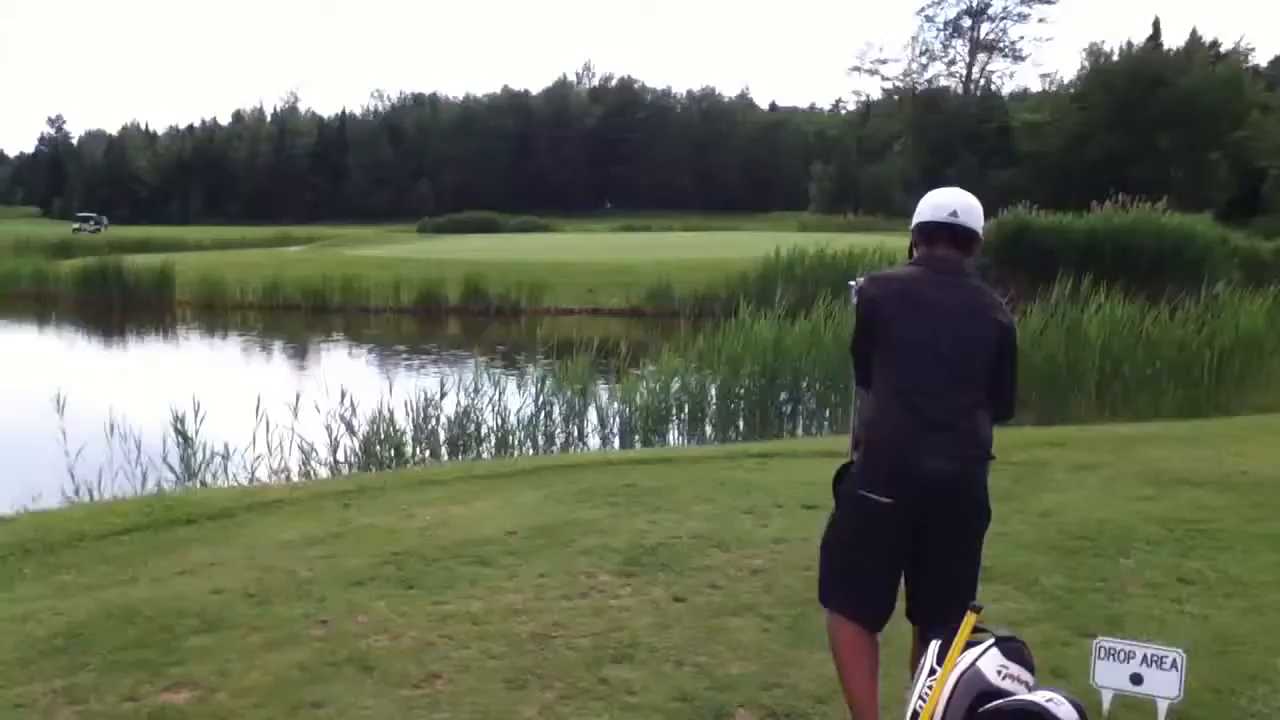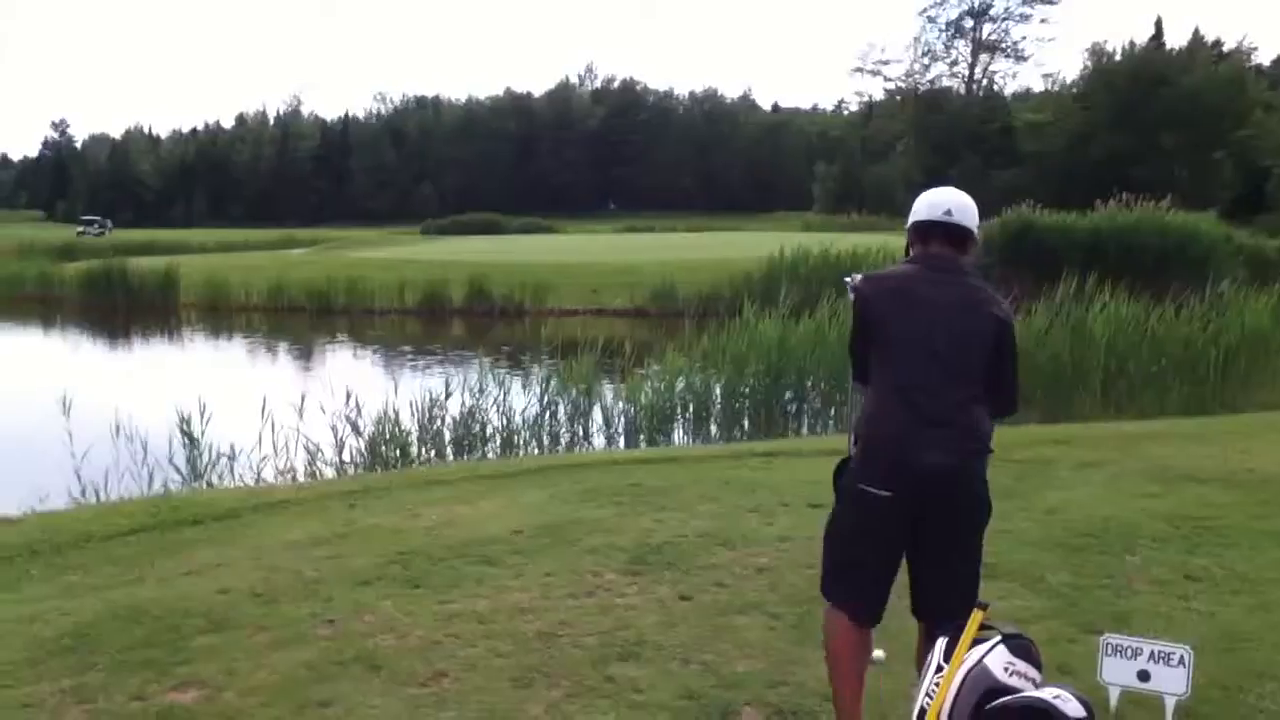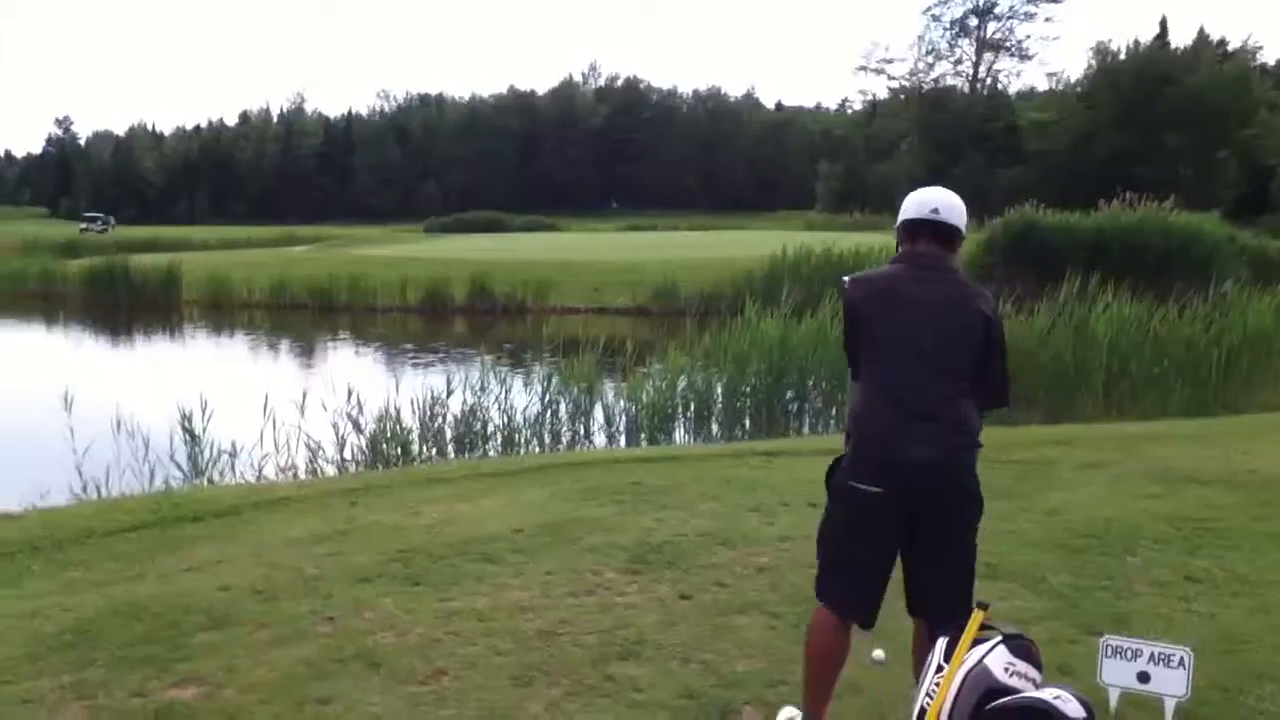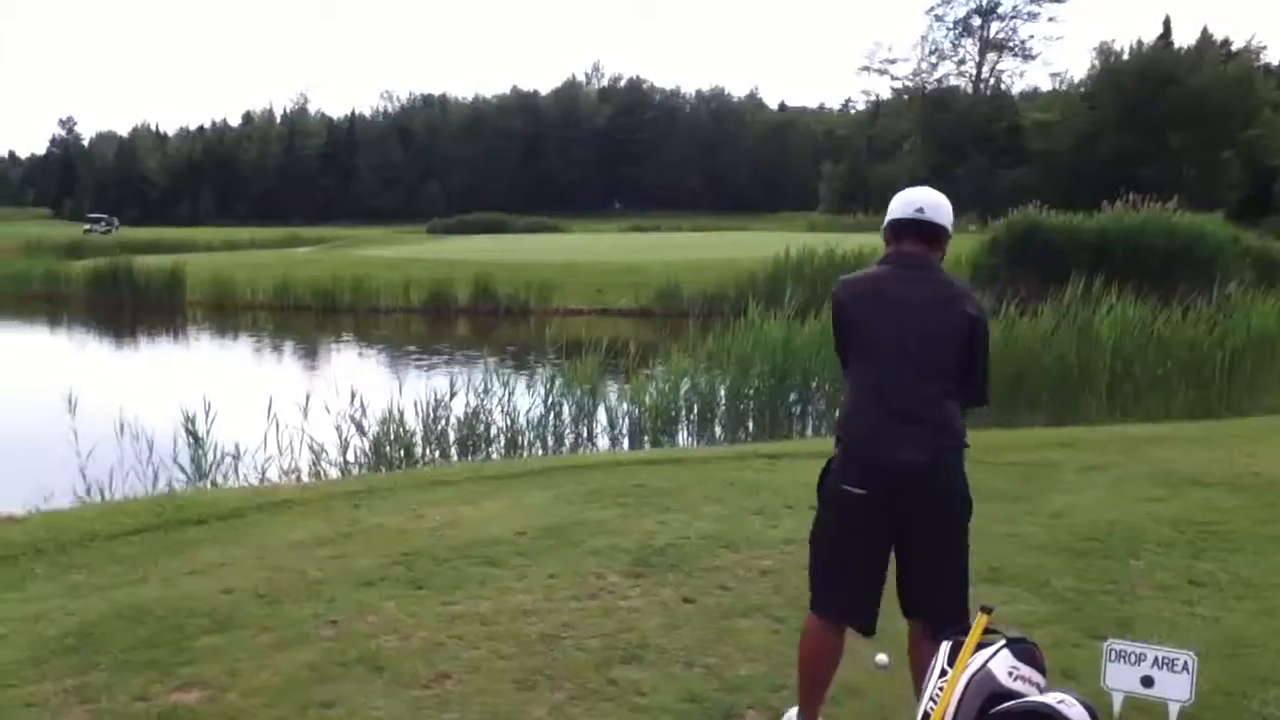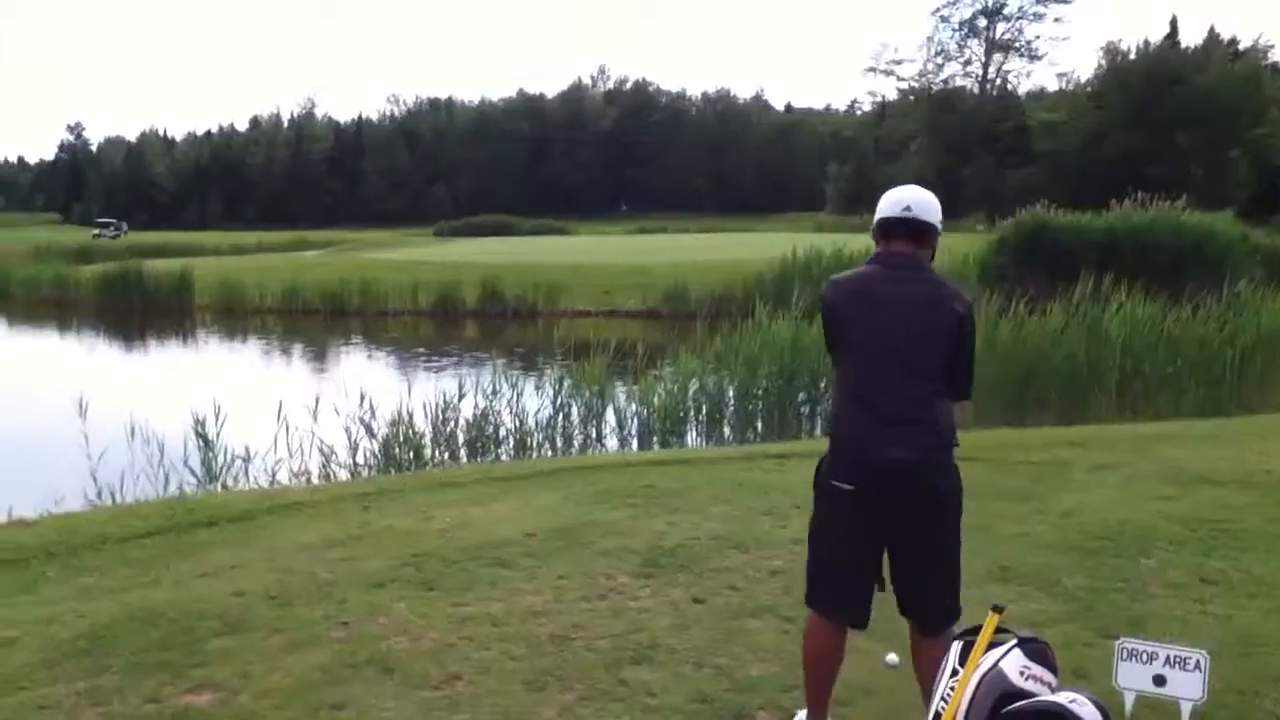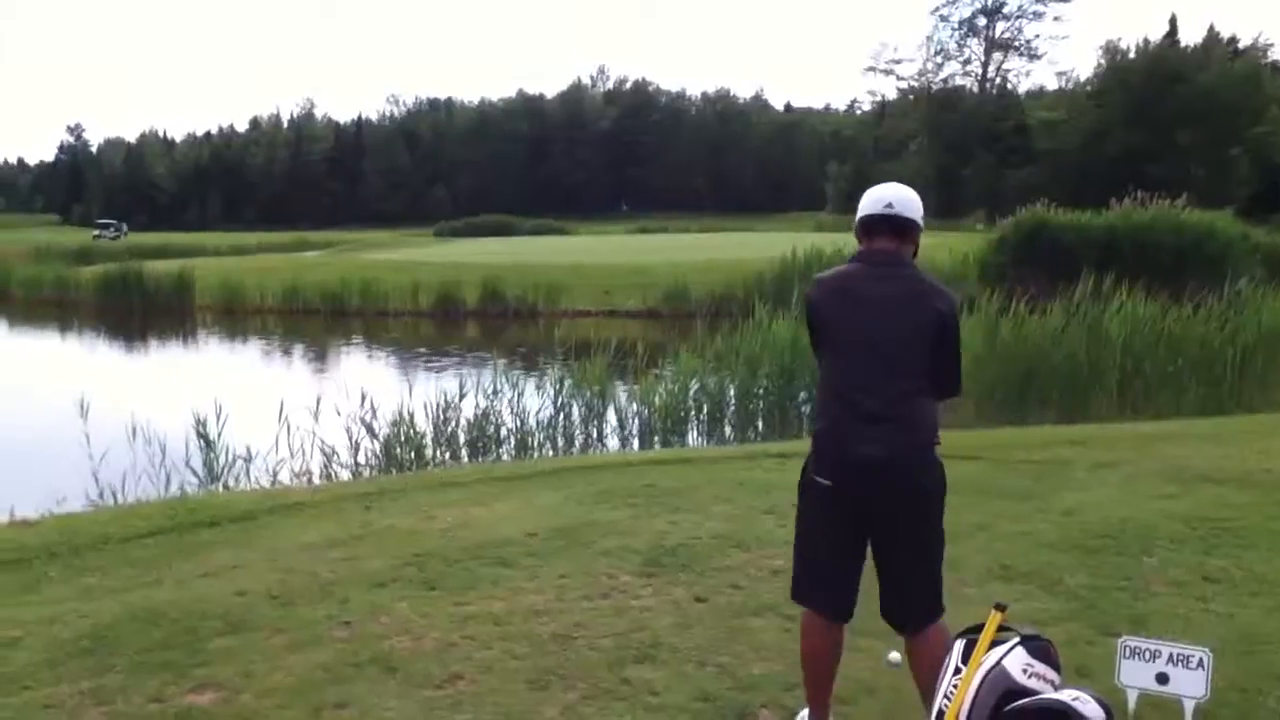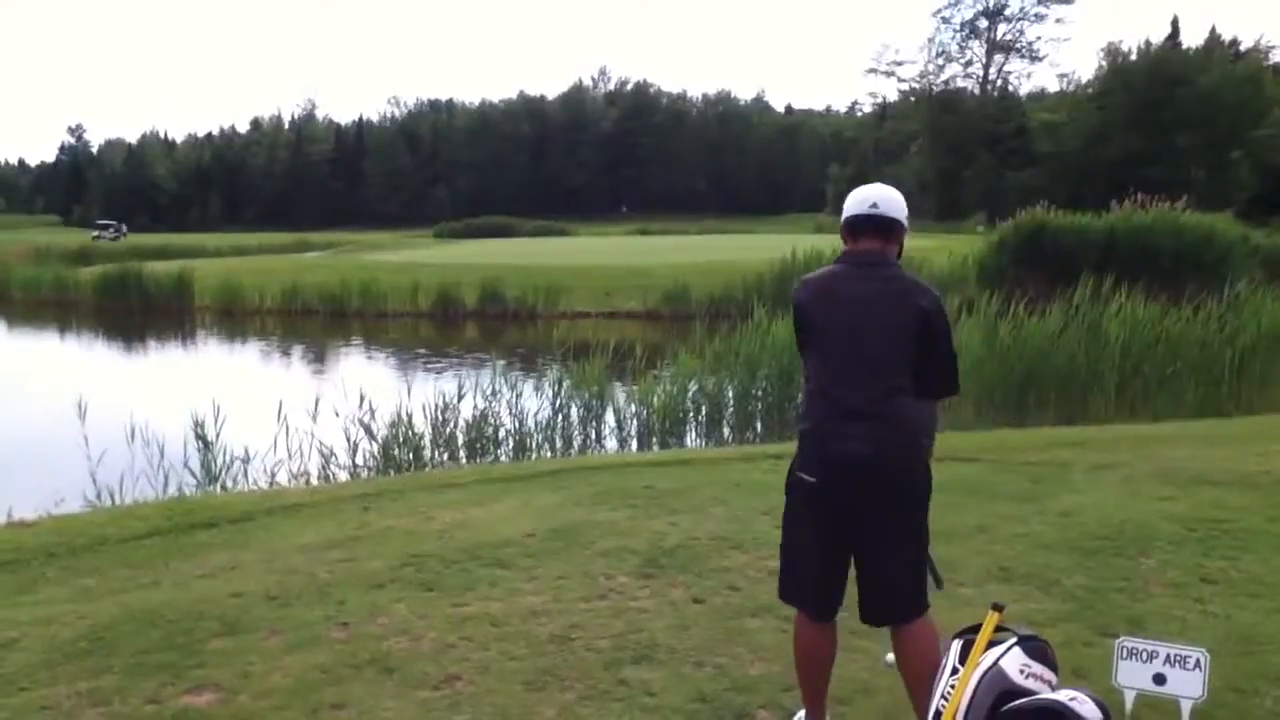
dt=0.1s
person 1, frame 1
left shoulder: (878, 292)
right shoulder: (995, 313)
right elbow: (999, 408)
left hip: (885, 472)
right hip: (961, 481)
left knee: (849, 609)
right knee: (940, 623)
person 1, frame 2
left shoulder: (875, 291)
right shoulder: (993, 309)
right elbow: (1001, 405)
left hip: (884, 466)
right hip: (961, 475)
left knee: (848, 603)
right knee: (945, 619)
person 1, frame 3
left shoulder: (862, 291)
right shoulder: (980, 306)
right elbow: (989, 398)
left hip: (874, 465)
right hip: (950, 470)
left knee: (838, 602)
right knee: (940, 615)
person 1, frame 4
left shoulder: (850, 293)
right shoulder: (965, 306)
right elbow: (970, 396)
left hip: (862, 467)
right hip: (938, 472)
left knee: (830, 608)
right knee: (935, 619)
person 1, frame 5
left shoulder: (838, 293)
right shoulder: (953, 304)
right elbow: (955, 391)
left hip: (853, 466)
right hip: (927, 469)
left knee: (831, 608)
right knee: (934, 616)
person 1, frame 6
left shoulder: (822, 291)
right shoulder: (937, 301)
right elbow: (942, 389)
left hip: (836, 463)
right hip: (910, 465)
left knee: (822, 605)
right knee: (920, 612)
person 1, frame 7
left shoulder: (808, 292)
right shoulder: (922, 300)
right elbow: (933, 399)
left hip: (822, 462)
right hip: (894, 464)
left knee: (814, 605)
right knee: (908, 606)
